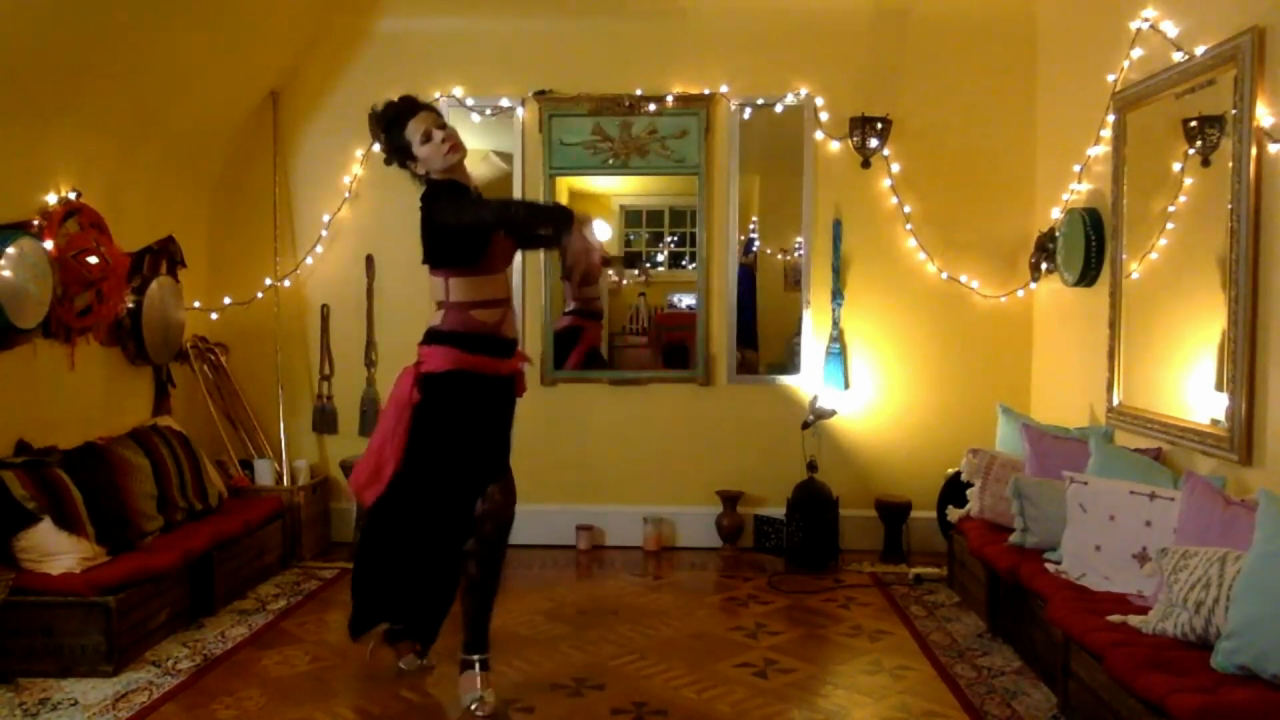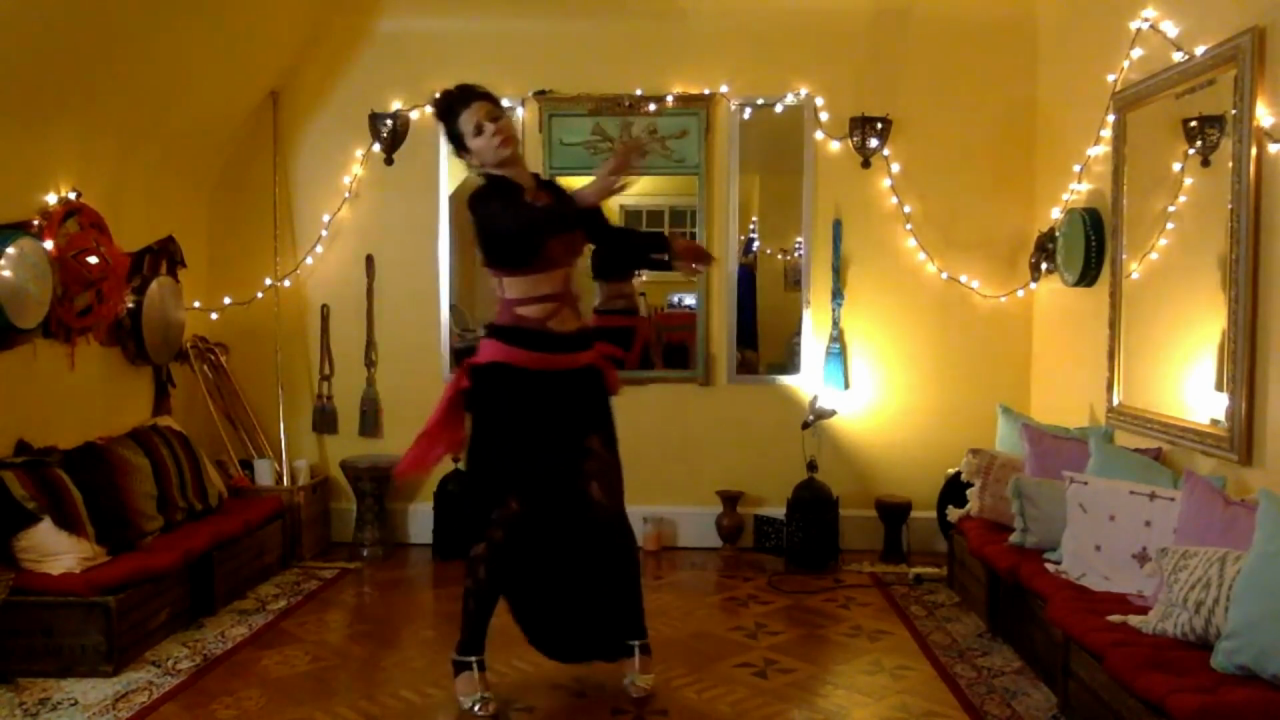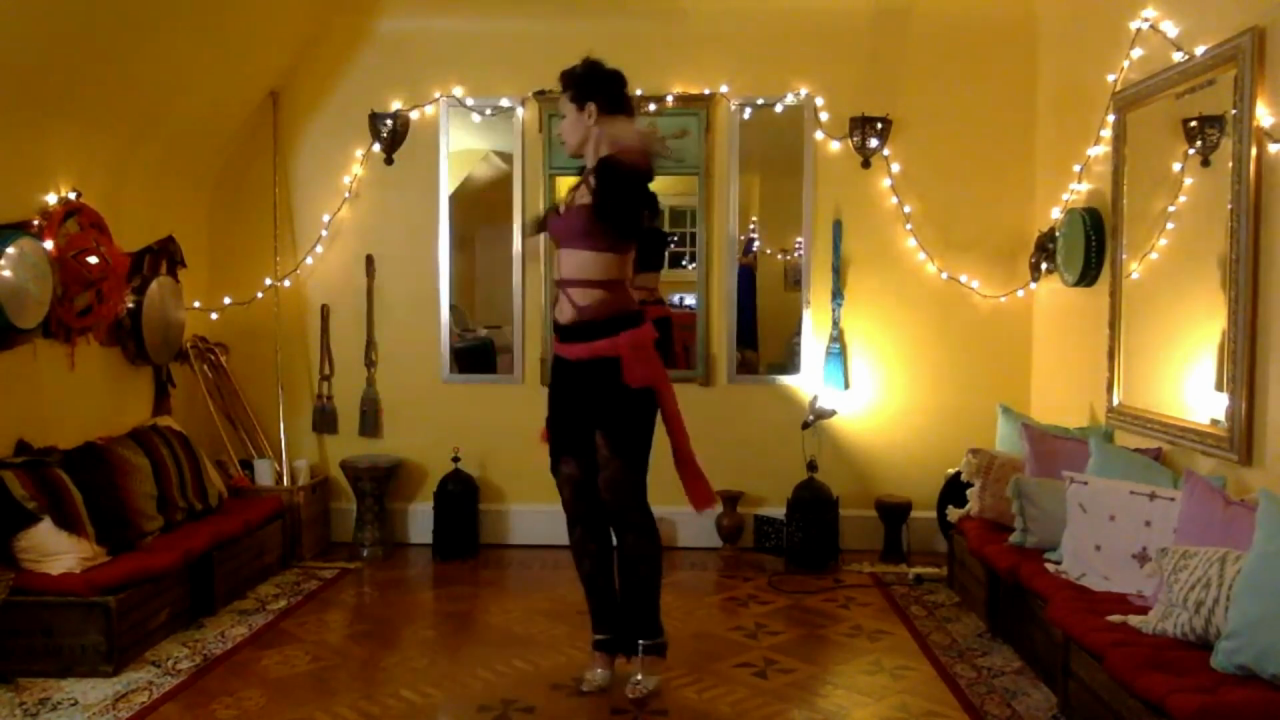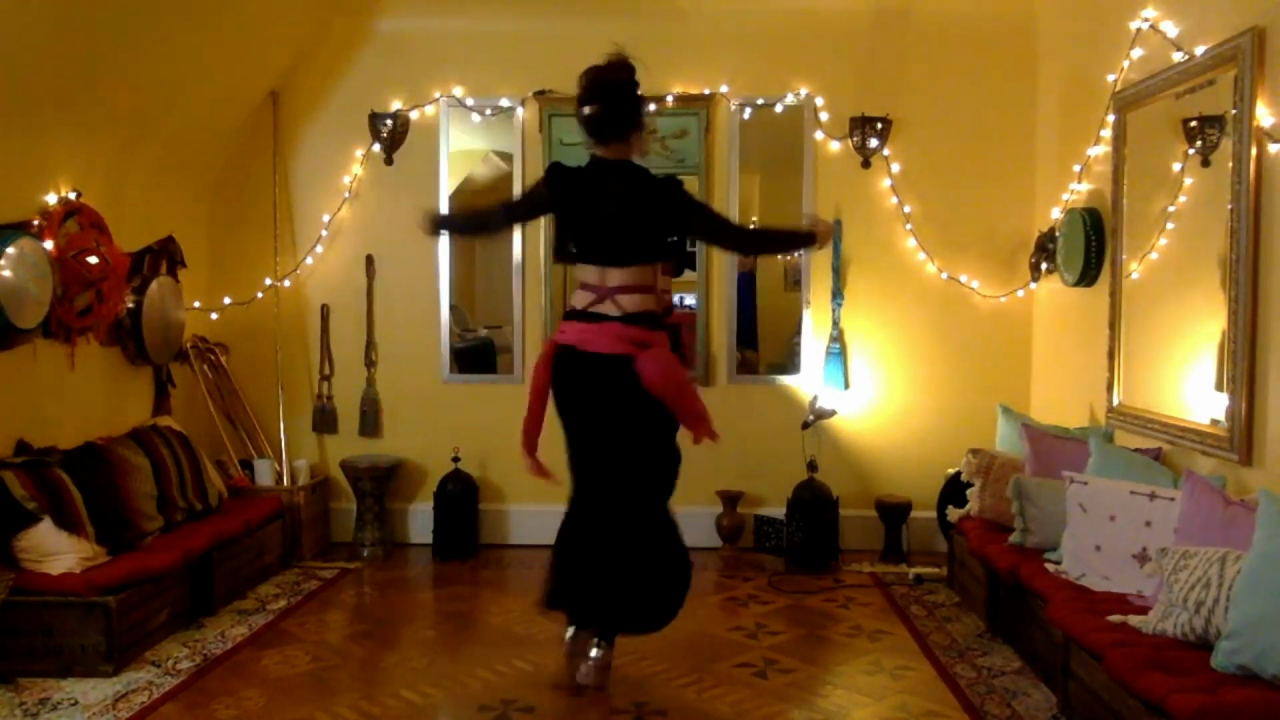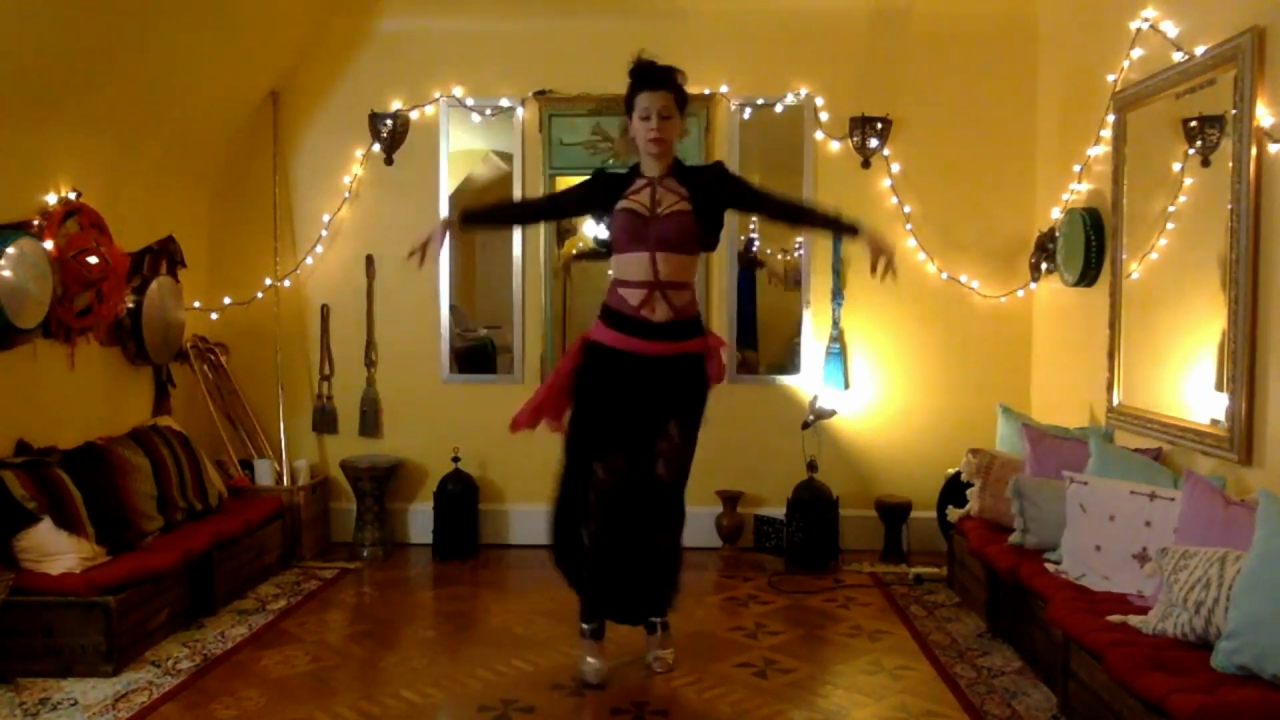
dt=0.5s
person 1, frame 1
left shoulder: (470, 201)
right shoulder: (442, 202)
left elbow: (516, 233)
right elbow: (504, 215)
left wrist: (562, 235)
right wrist: (569, 222)
left hip: (491, 370)
right hip: (455, 371)
left knee: (456, 512)
right knee: (489, 508)
left ankle: (406, 628)
right ankle: (473, 660)
person 1, frame 2
left shoulder: (553, 194)
right shoulder: (492, 201)
left elbow: (614, 238)
right elbow: (528, 235)
left wrist: (674, 244)
right wrist: (595, 193)
left hip: (575, 369)
right hip: (512, 370)
left knee: (602, 512)
right knee: (509, 518)
left ankle: (633, 646)
right ankle: (467, 659)
person 1, frame 3
left shoulder: (616, 172)
right shoulder: (591, 179)
left elbow: (640, 156)
left wrist: (628, 141)
left hip: (615, 354)
right hip: (570, 358)
left knee: (620, 501)
right knee: (581, 505)
left ankle: (647, 641)
right ankle: (605, 639)
person 1, frame 4
left shoulder: (563, 185)
right shoulder: (654, 191)
left elbow: (486, 220)
right elbow: (738, 239)
left wrist: (439, 221)
right wrist: (808, 236)
left hip: (578, 347)
right hip: (631, 355)
left knee: (599, 491)
right knee: (634, 499)
left ankle: (582, 624)
right ankle: (596, 641)
person 1, frame 5
left shoulder: (708, 183)
right shoulder: (608, 187)
left elbow: (781, 208)
right elbow: (537, 209)
left wrist: (860, 232)
right wrist: (454, 220)
left hip: (682, 354)
right hip: (615, 349)
left knee: (664, 490)
right knee: (605, 488)
left ankle: (656, 619)
right ankle: (592, 626)
